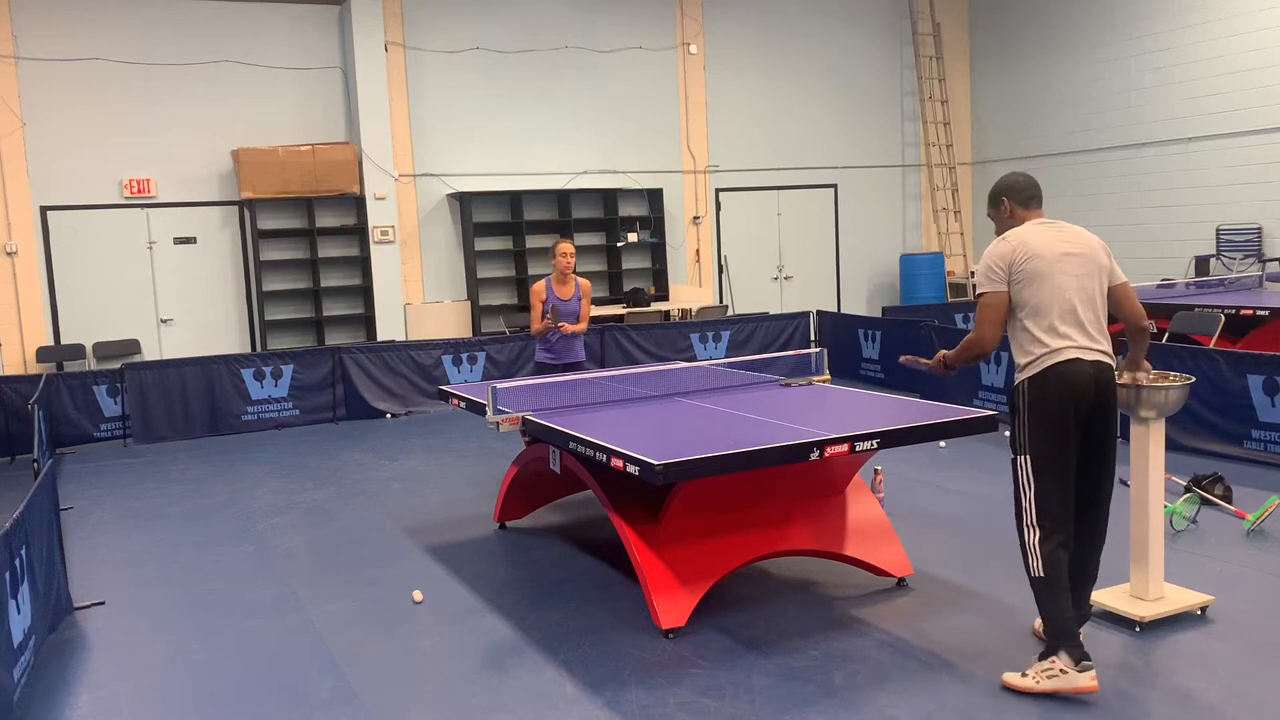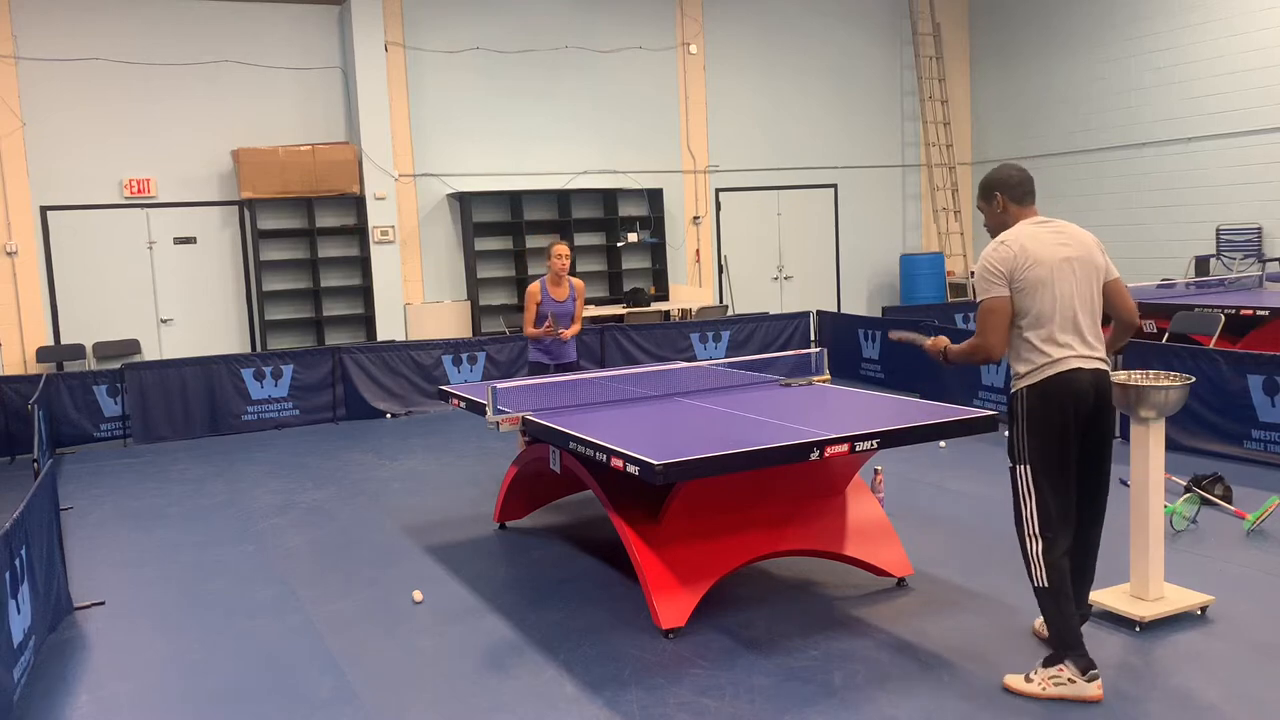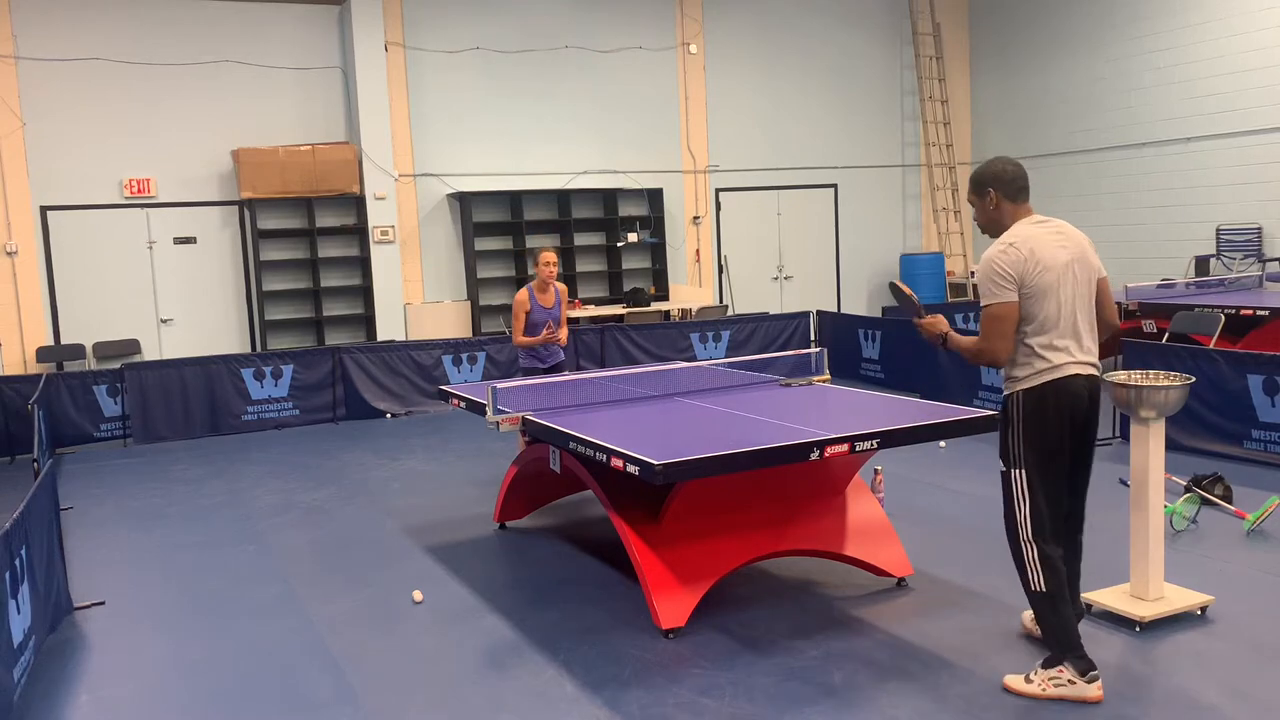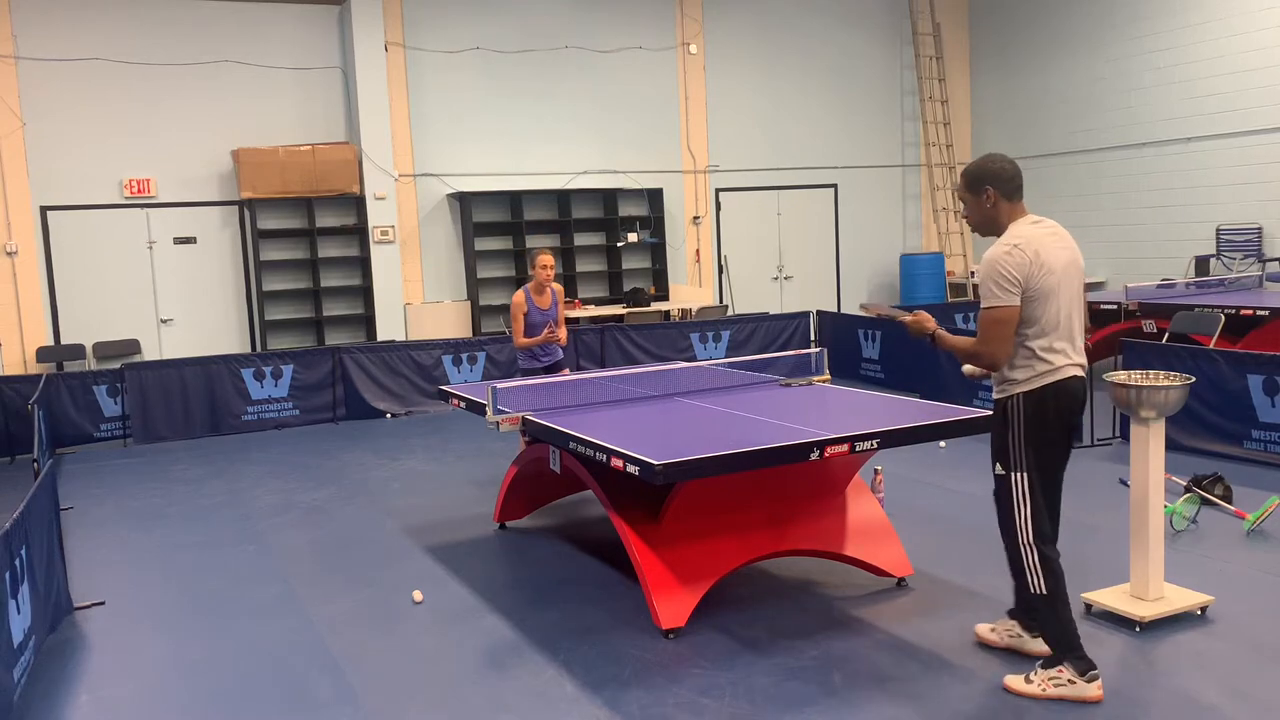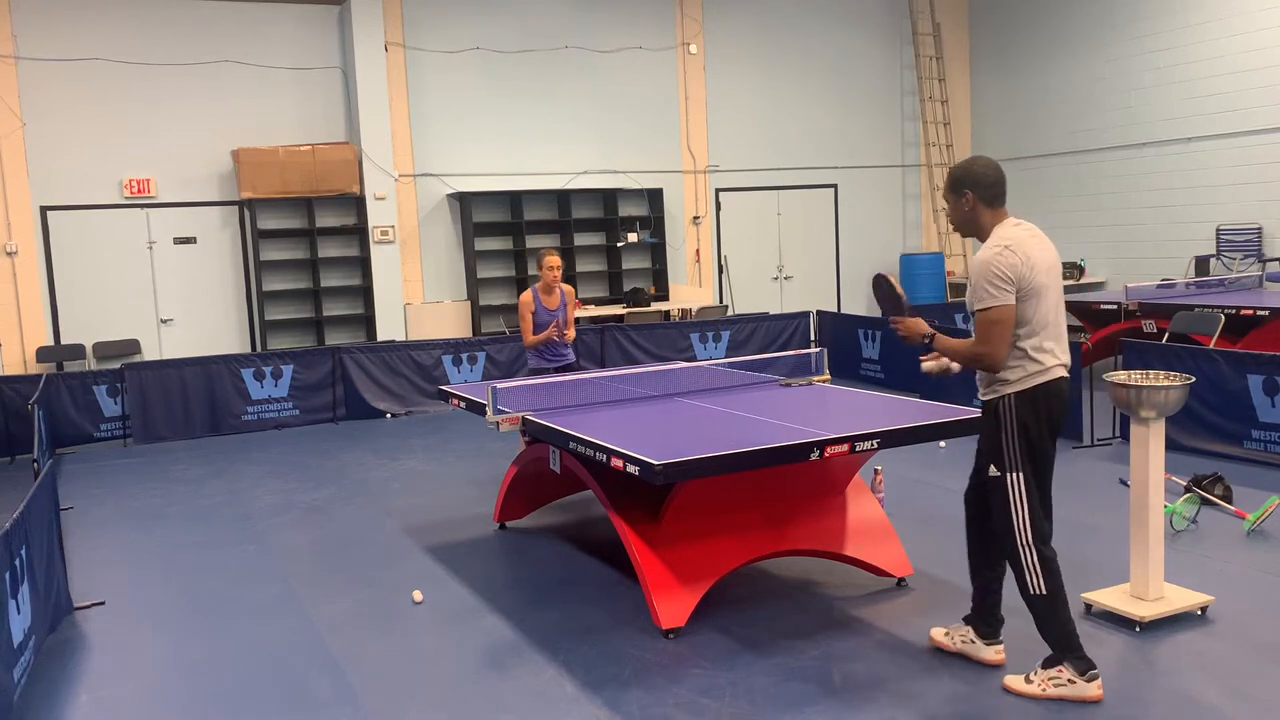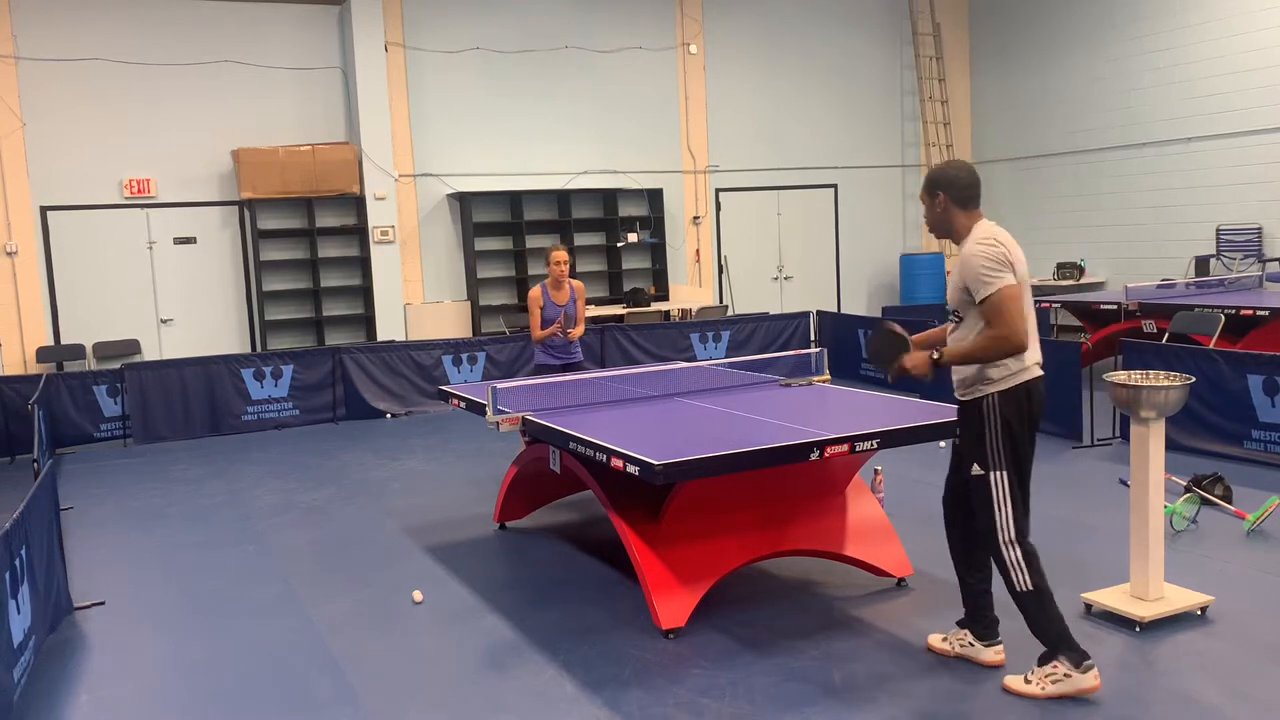
dt=0.2s
person 1, frame 1
left shoulder: (1004, 249)
right shoulder: (1090, 242)
left elbow: (985, 341)
right elbow: (1137, 322)
left wrist: (946, 361)
right wrist: (1135, 361)
left hip: (1047, 384)
right hip: (1099, 378)
left knee: (1044, 522)
right knee: (1089, 514)
left ankle: (1068, 658)
right ankle: (1068, 622)
person 1, frame 2
left shoulder: (1000, 253)
right shoulder: (1085, 240)
left elbow: (989, 349)
right elbow: (1128, 319)
left wrist: (945, 352)
left hip: (1044, 393)
right hip: (1096, 384)
left knee: (1042, 528)
right knee: (1085, 515)
left ankle: (1074, 666)
right ankle: (1067, 618)
person 1, frame 3
left shoulder: (1002, 256)
right shoulder: (1076, 238)
left elbow: (994, 353)
right elbow: (1110, 321)
left wrist: (945, 336)
left hip: (1038, 397)
right hip: (1085, 386)
left knee: (1033, 530)
right knee: (1066, 517)
left ankle: (1074, 667)
right ankle: (1059, 617)
person 1, frame 4
left shoulder: (1003, 258)
right shoulder: (1060, 236)
left elbow: (991, 356)
left wrist: (934, 333)
left hip: (1031, 401)
right hip: (1070, 385)
left knee: (1027, 532)
right knee: (1034, 519)
left ankle: (1073, 667)
right ankle: (1027, 622)
person 1, frame 5
left shoulder: (993, 258)
right shoulder: (1032, 237)
left elbow: (991, 357)
left wrist: (930, 338)
right wrist: (955, 350)
left hip: (1019, 401)
right hip: (1046, 388)
left knee: (1024, 534)
right knee: (984, 507)
left ankle: (1074, 667)
right ankle: (982, 629)
person 1, frame 6
left shoulder: (978, 252)
right shoulder: (989, 241)
left elbow: (1012, 338)
left wrist: (938, 358)
right wrist: (929, 339)
left hip: (999, 400)
right hip: (994, 398)
left knee: (1005, 532)
right knee: (963, 511)
left ankle: (1069, 660)
right ankle: (980, 632)
